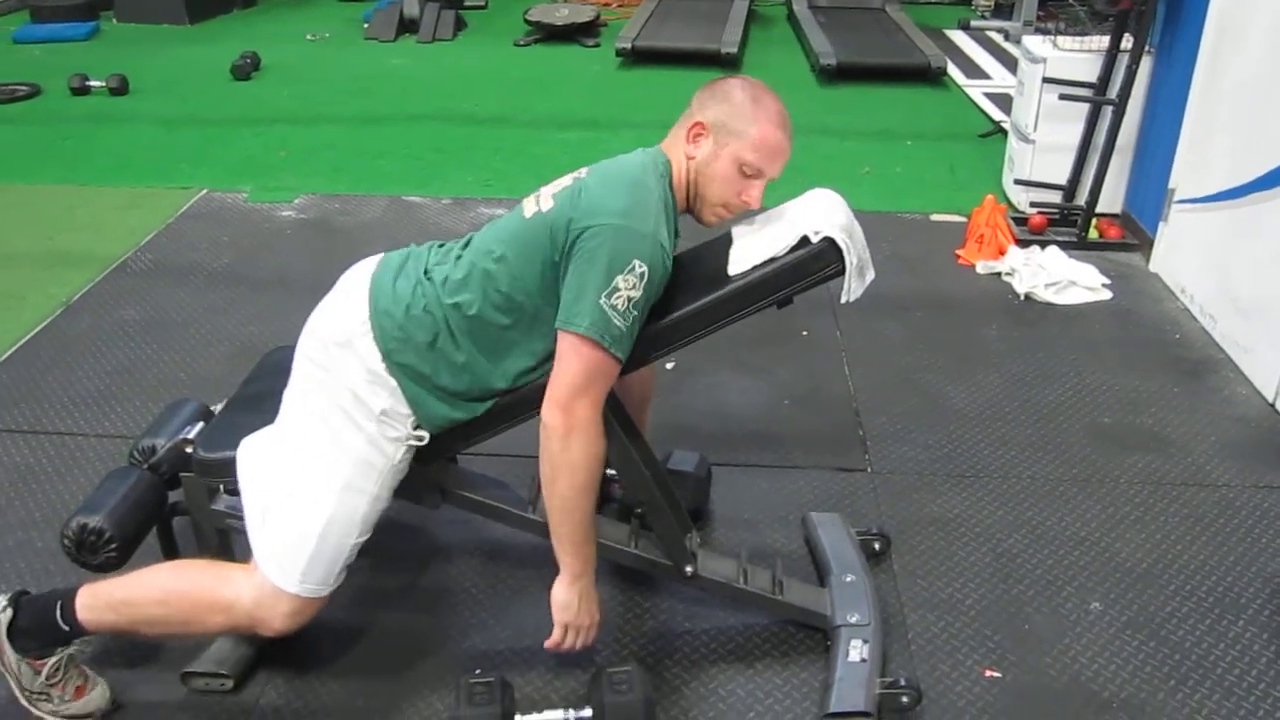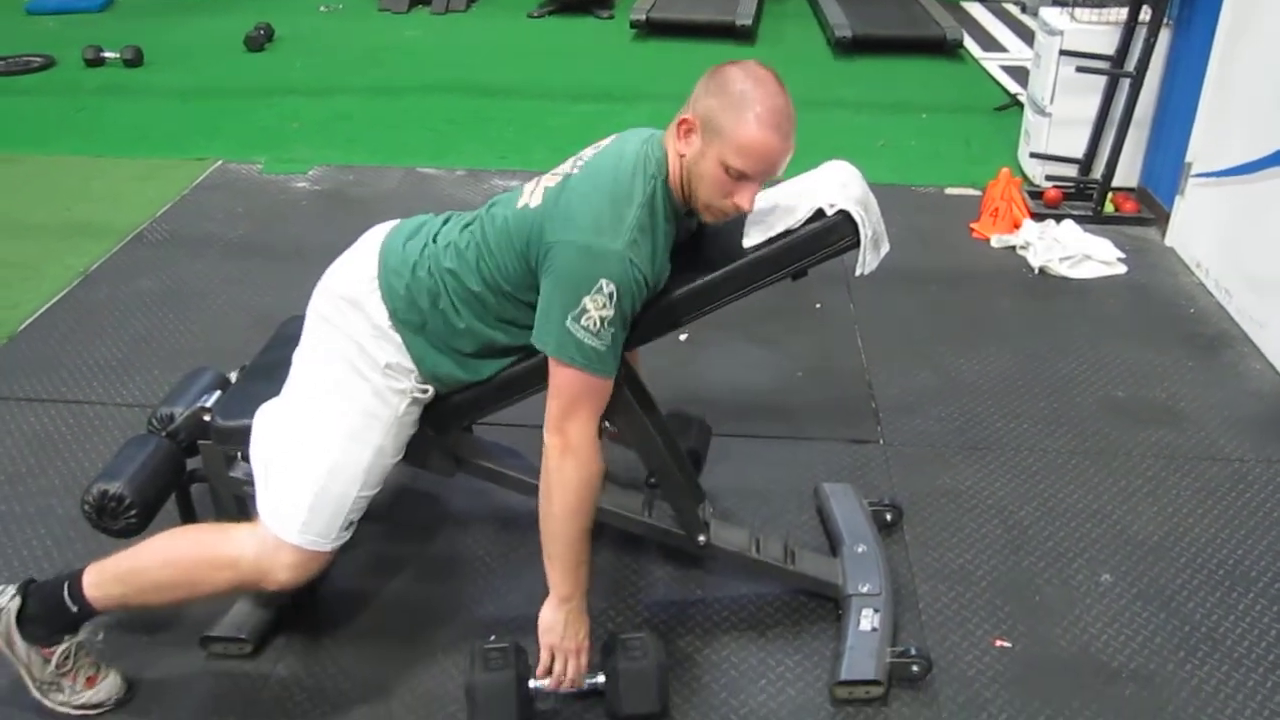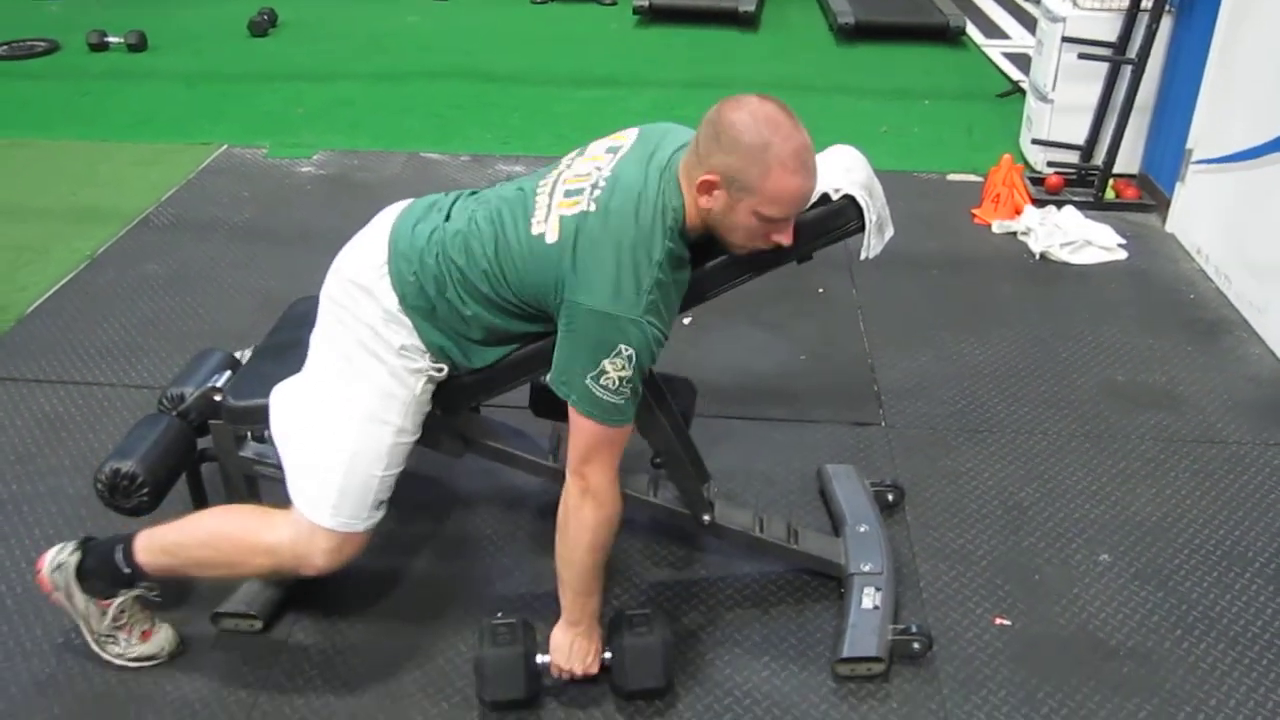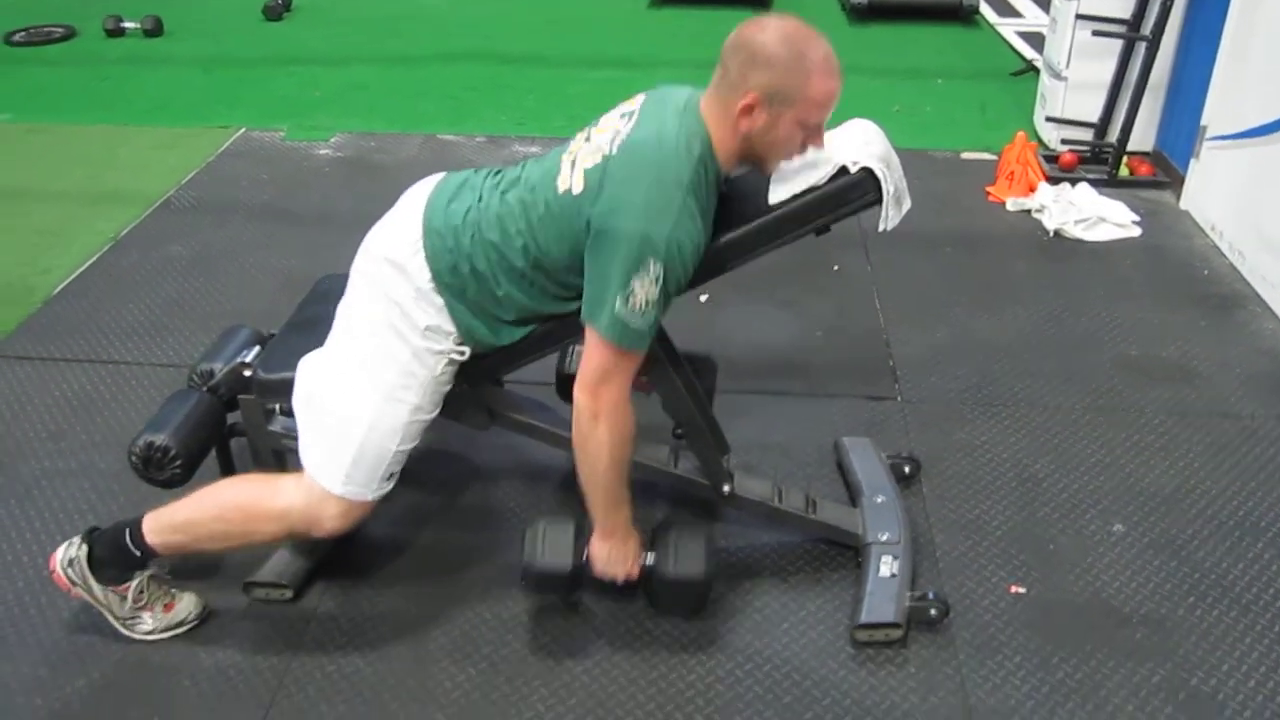
dt=0.4s
person 1, frame 1
left shoulder: (637, 184)
right shoulder: (632, 230)
left elbow: (628, 344)
right elbow: (567, 416)
right wrist: (576, 577)
left hip: (388, 296)
right hip: (377, 373)
right knee: (278, 603)
person 1, frame 2
left shoulder: (651, 158)
right shoulder: (607, 242)
left elbow: (628, 306)
right elbow: (568, 437)
right wrist: (566, 602)
left hip: (409, 261)
right hip: (385, 327)
right knee: (285, 557)
person 1, frame 3
left shoulder: (678, 144)
right shoulder: (622, 292)
right elbow: (591, 479)
right wrist: (578, 624)
left hip: (418, 236)
right hip: (395, 311)
right knee: (324, 541)
right ankle: (99, 568)
person 1, frame 4
left shoulder: (680, 103)
right shoulder: (657, 221)
right elbow: (600, 400)
left wrist: (633, 329)
right wrist: (612, 532)
left hip: (445, 210)
right hip: (424, 294)
right knee: (331, 504)
left ankle: (287, 355)
right ankle: (108, 556)
